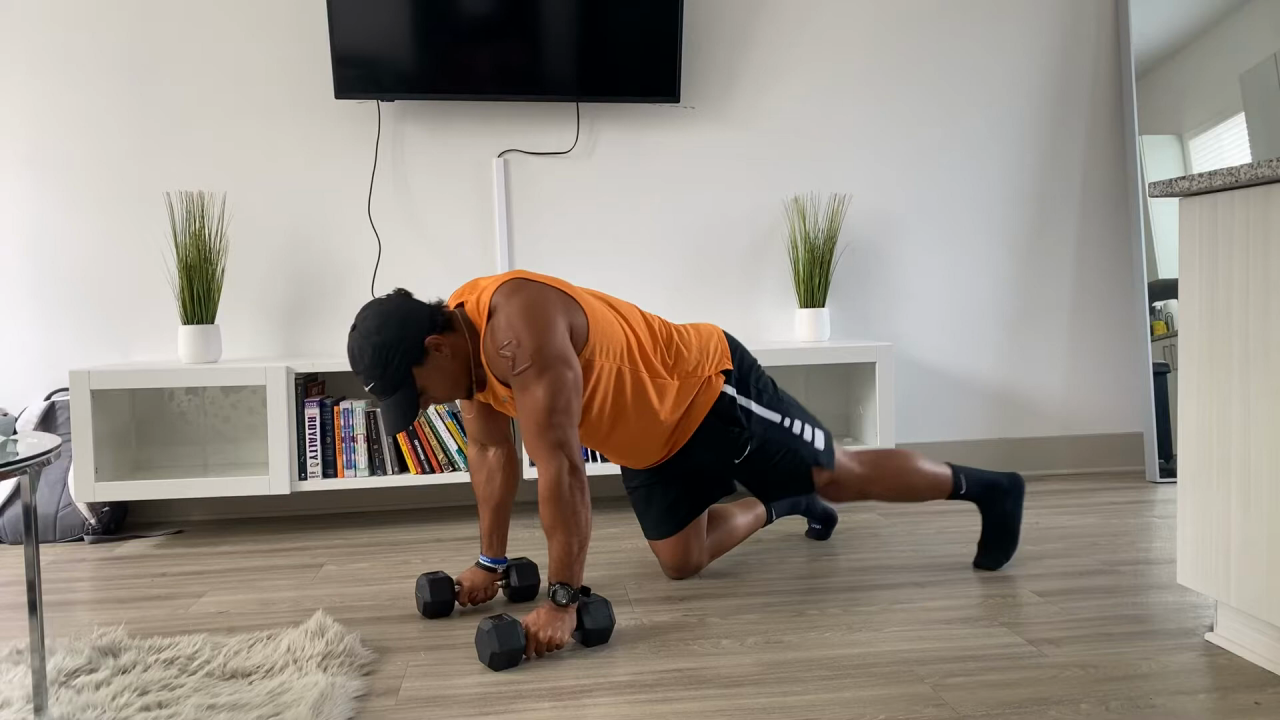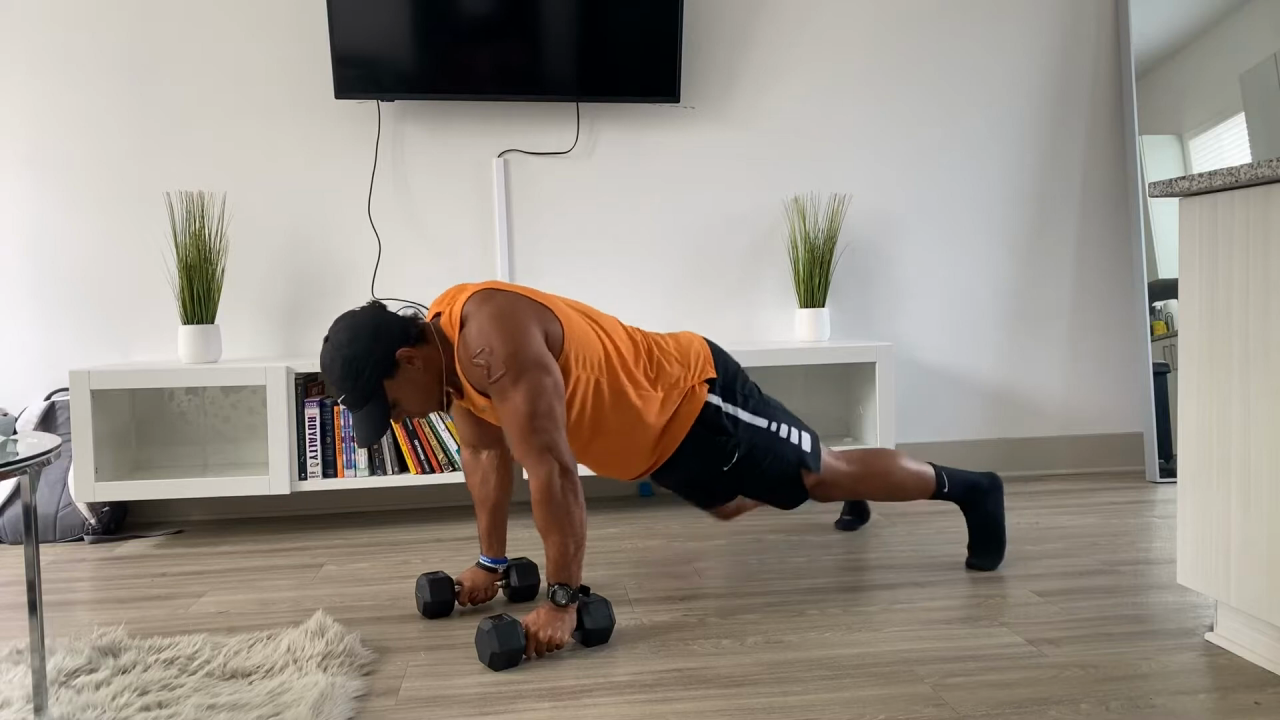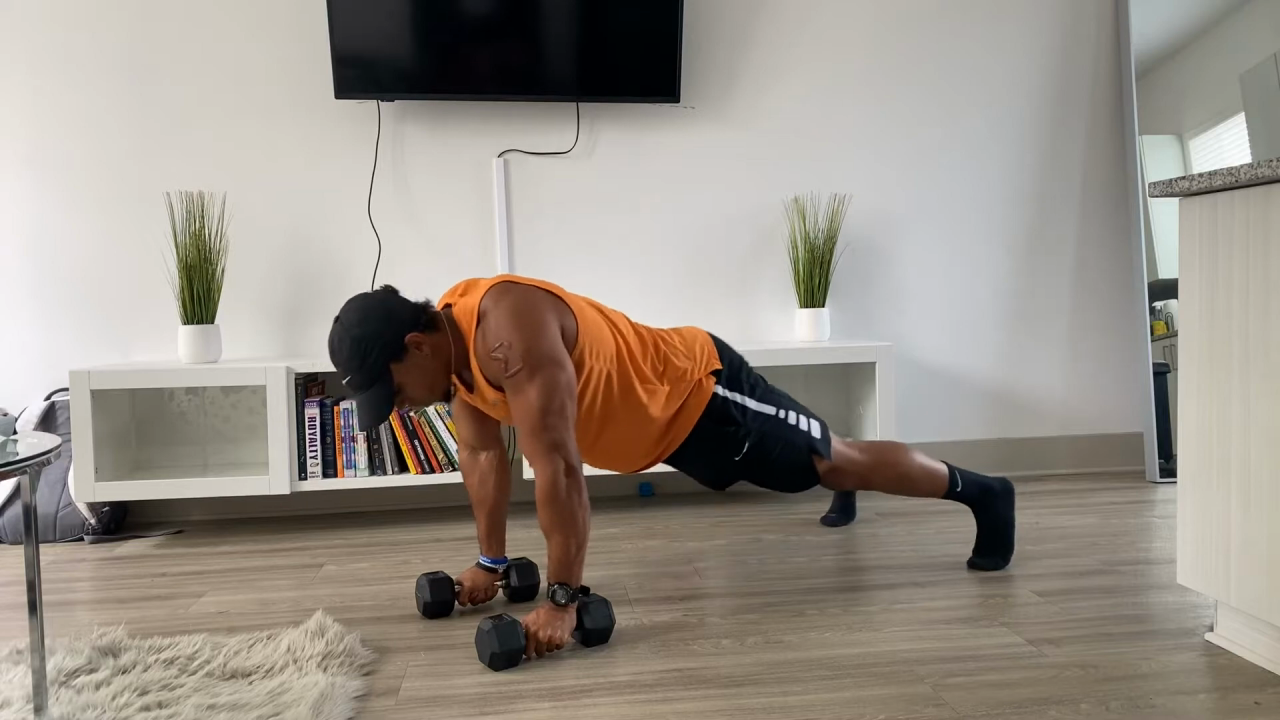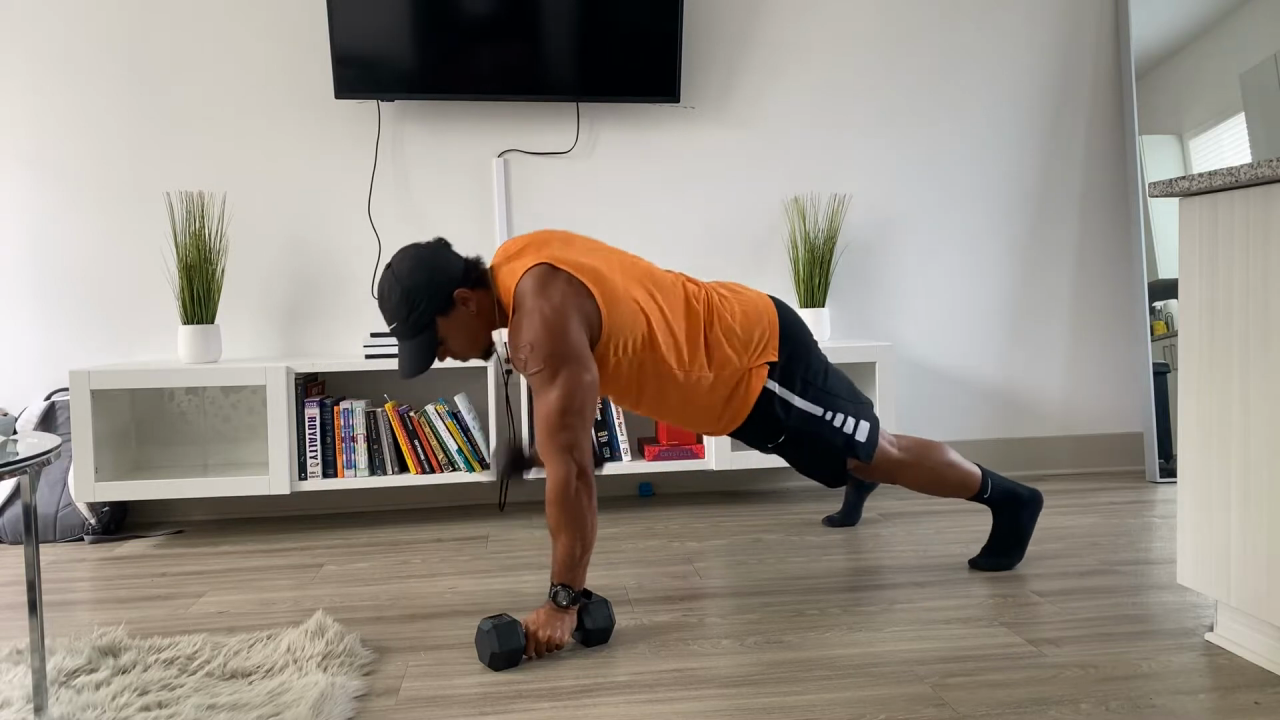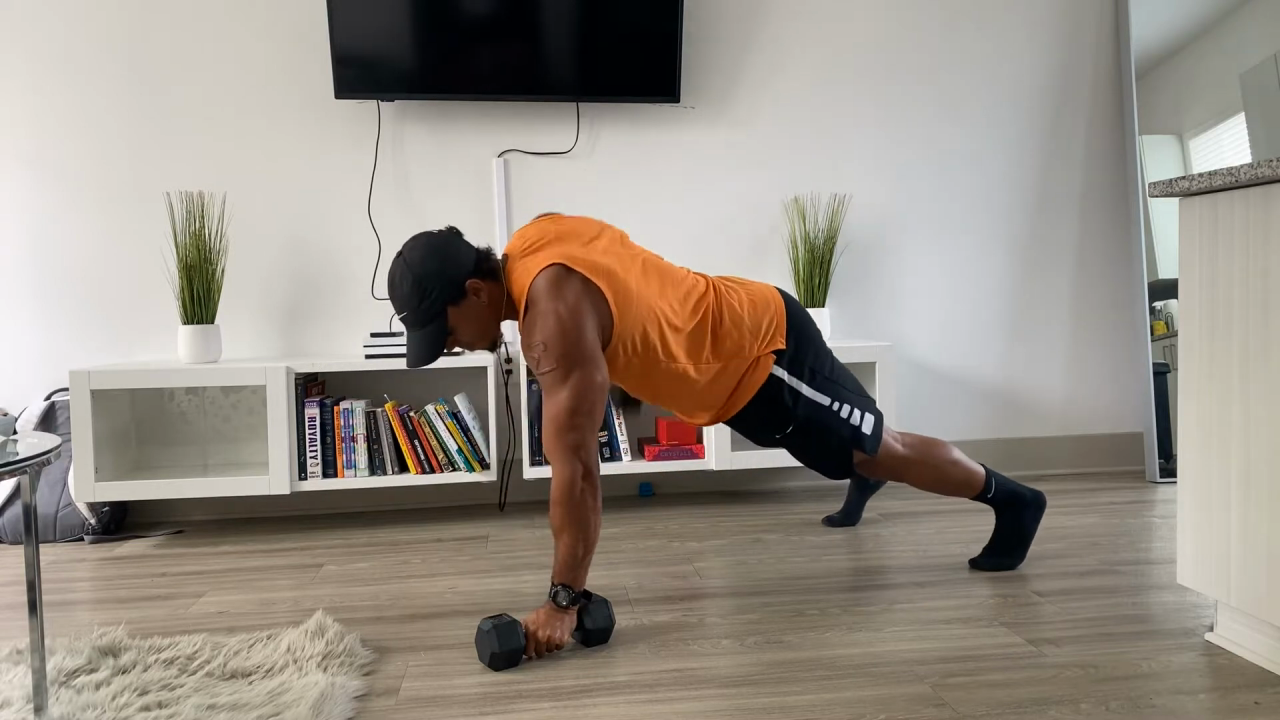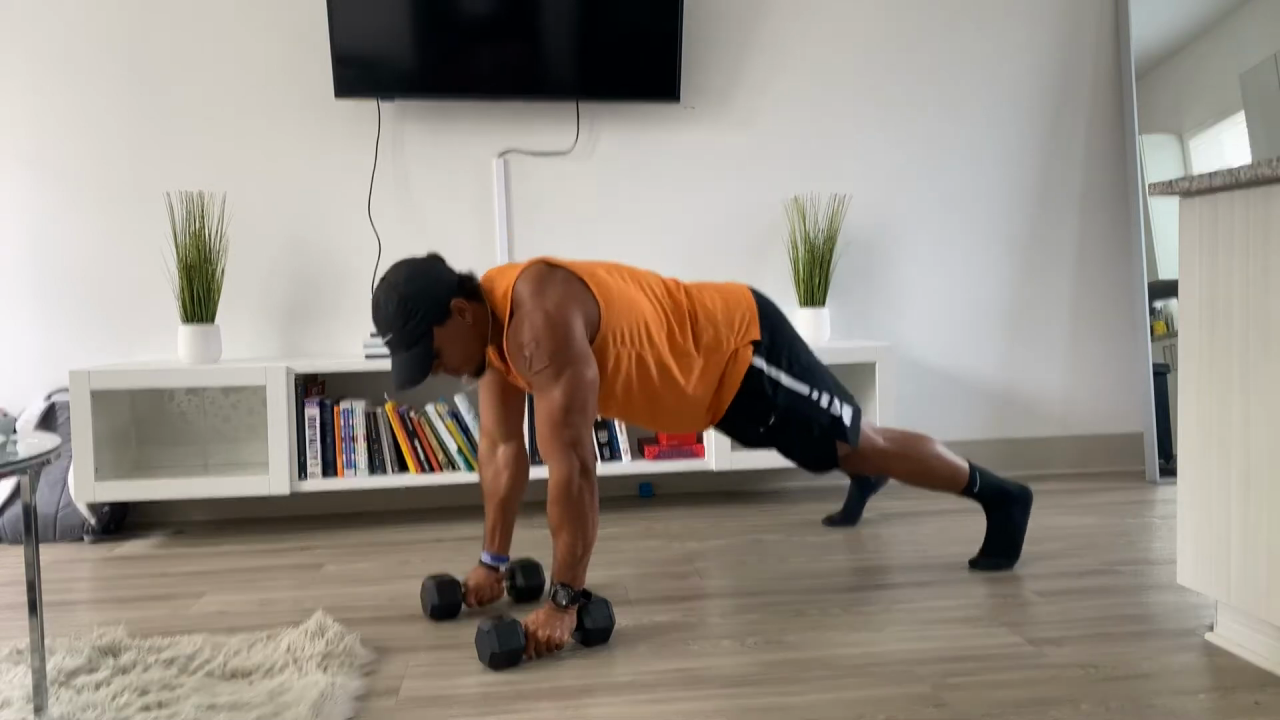
dt=0.5s
person 1, frame 1
left shoulder: (518, 328)
right shoulder: (464, 334)
left elbow: (561, 468)
right elbow: (492, 450)
left wrist: (562, 600)
right wrist: (489, 561)
left hip: (709, 388)
right hip: (654, 429)
left knee: (840, 474)
right knee: (681, 561)
left ankle: (987, 488)
right ankle: (781, 505)
person 1, frame 2
left shoulder: (492, 338)
right shoulder: (446, 344)
left elbow: (552, 470)
right elbow: (485, 452)
left wrist: (560, 600)
right wrist: (489, 562)
left hip: (695, 398)
right hip: (657, 423)
left knee: (826, 477)
right knee: (733, 500)
left ankle: (967, 488)
right ankle: (798, 474)
person 1, frame 3
left shoulder: (508, 330)
right shoulder: (453, 337)
left elbow: (559, 468)
right elbow: (482, 452)
left wrist: (561, 600)
right wrist: (490, 561)
left hip: (701, 390)
right hip: (665, 414)
left knee: (836, 459)
left ankle: (982, 491)
right ankle: (843, 488)
person 1, frame 4
left shoulder: (541, 317)
right shoulder: (515, 261)
left elbow: (571, 469)
left wrist: (563, 602)
right wrist: (557, 425)
left hip: (758, 363)
right hip: (735, 340)
left knee: (877, 454)
left ankle: (1009, 498)
right ankle: (862, 479)
person 1, frame 5
left shoulder: (552, 313)
right shoulder: (532, 237)
left elbow: (575, 471)
left wrist: (563, 601)
left hip: (765, 353)
right hip: (739, 332)
left knee: (879, 450)
left ankle: (1013, 500)
right ankle: (866, 481)
person 1, frame 6
left shoulder: (539, 317)
right shoulder: (494, 319)
left elbow: (572, 467)
right elbow: (502, 446)
left wrist: (564, 600)
right wrist: (492, 560)
left hip: (743, 347)
right hip: (716, 364)
left knee: (858, 445)
left ankle: (999, 496)
right ankle: (865, 478)
